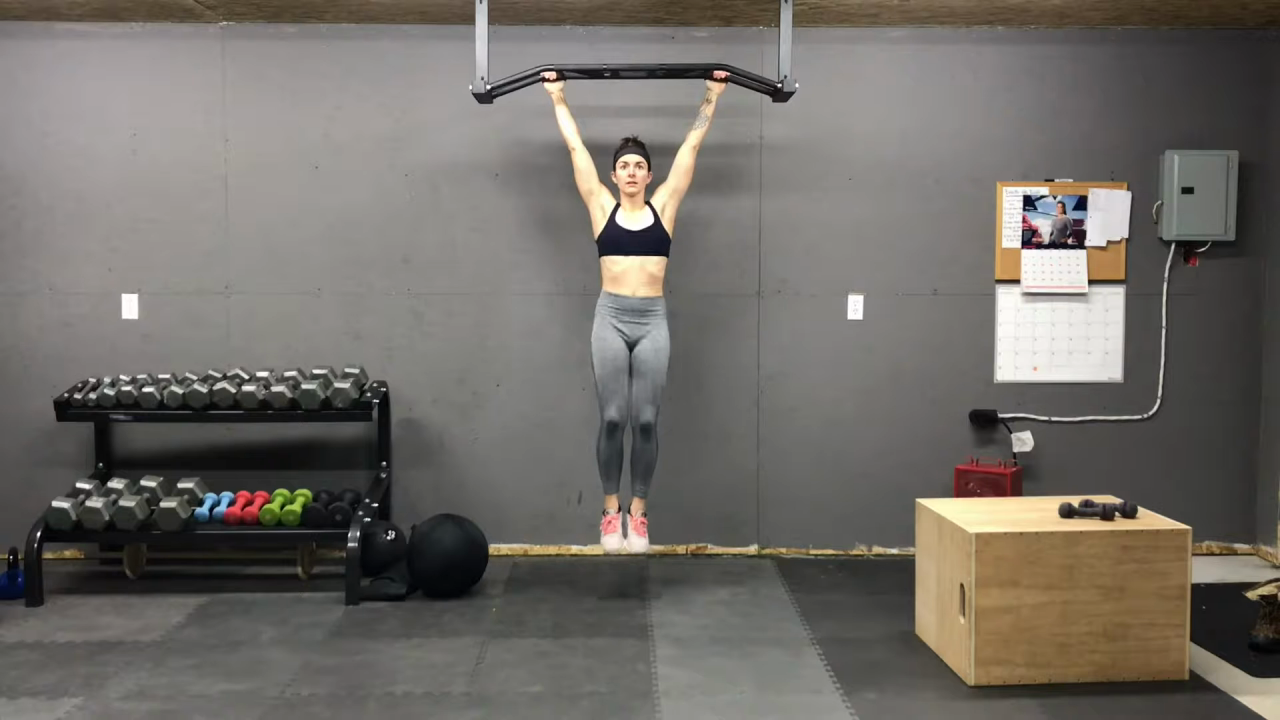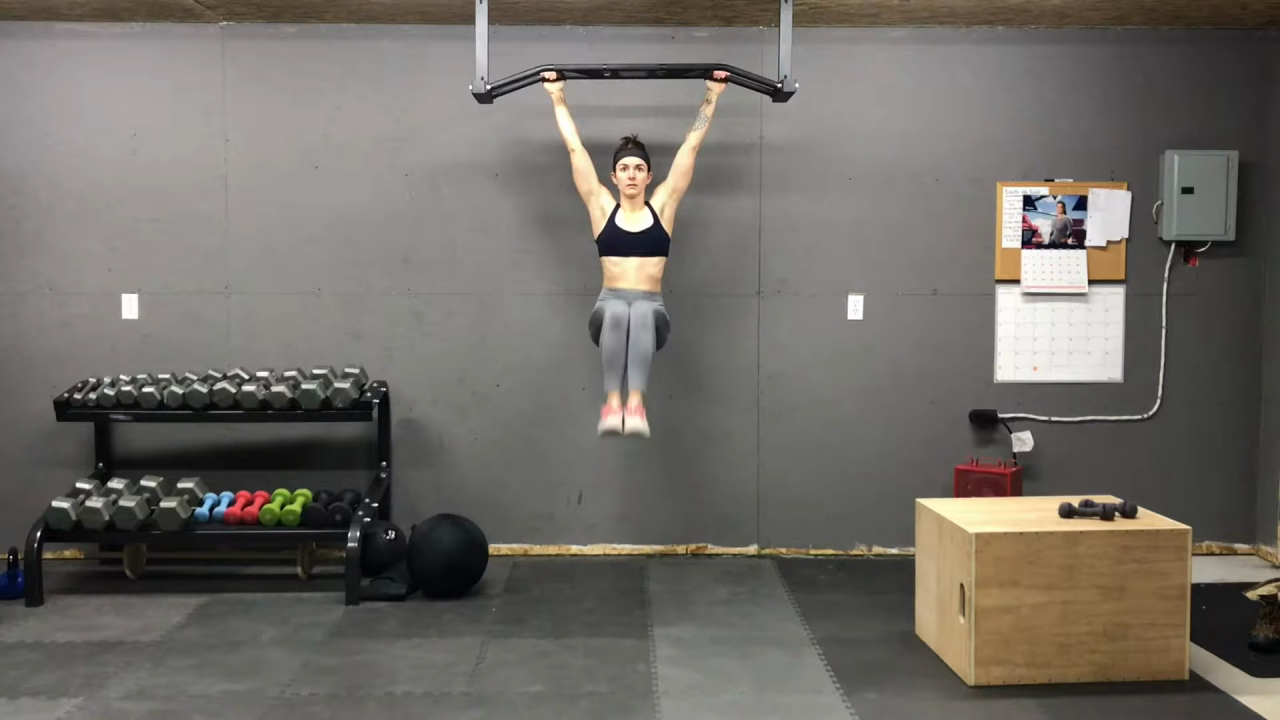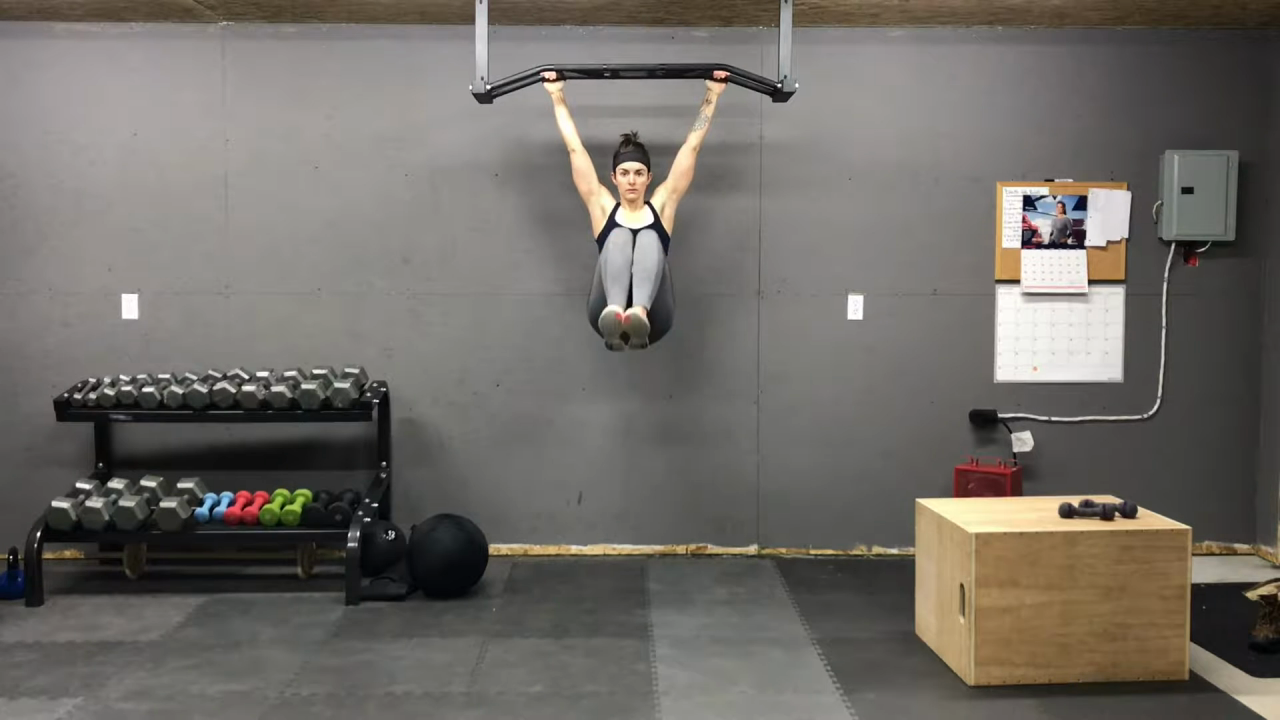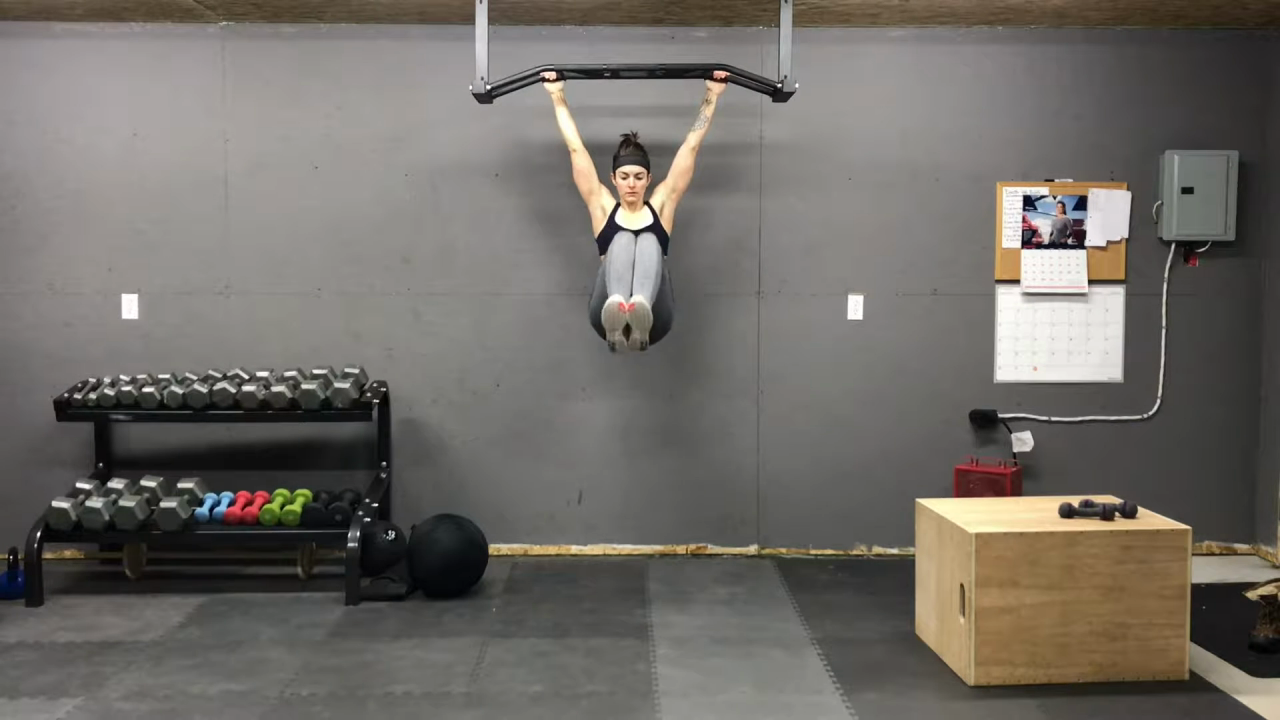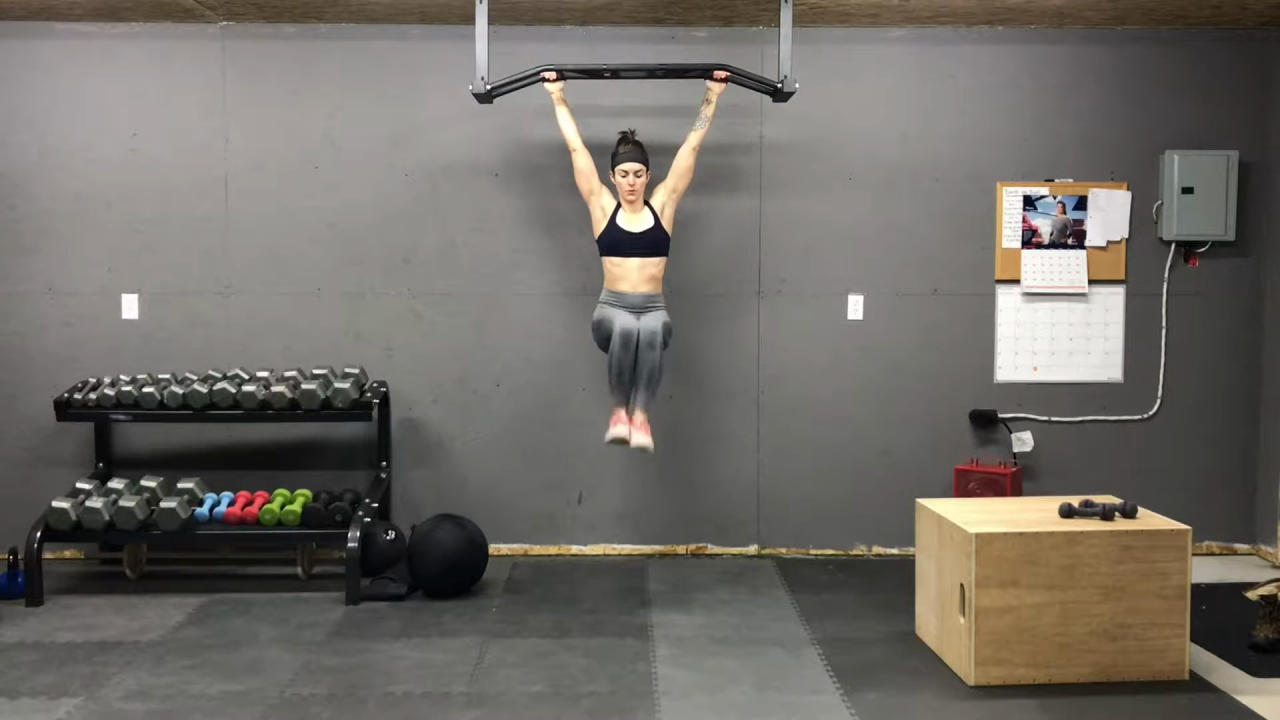
dt=0.4s
person 1, frame 1
left shoulder: (663, 205)
right shoulder: (601, 206)
left elbow: (691, 145)
right elbow: (576, 148)
left wrist: (712, 96)
right wrist: (557, 97)
left hip: (652, 321)
right hip: (611, 318)
left knee: (645, 420)
right knee: (612, 418)
left ankle: (639, 512)
right ankle: (612, 511)
person 1, frame 2
left shoulder: (663, 204)
right shoulder: (601, 204)
left elbow: (691, 146)
right elbow: (575, 148)
left wrist: (711, 96)
right wrist: (558, 98)
left hip: (650, 308)
right hip: (610, 304)
left knee: (641, 318)
right knee: (617, 316)
left ankle: (635, 404)
right ankle: (613, 404)
person 1, frame 3
left shoulder: (663, 205)
right shoulder: (602, 206)
left elbow: (691, 147)
right elbow: (575, 148)
left wrist: (711, 96)
right wrist: (557, 96)
left hip: (654, 316)
right hip: (605, 306)
left knee: (648, 240)
right knee: (619, 238)
left ankle: (638, 315)
right ankle: (615, 314)
person 1, frame 4
left shoulder: (662, 205)
right shoulder: (602, 207)
left elbow: (691, 147)
right elbow: (576, 148)
left wrist: (711, 96)
right wrist: (557, 97)
left hip: (655, 319)
right hip: (605, 314)
left knee: (648, 243)
right knee: (623, 242)
left ankle: (641, 315)
right ankle: (618, 314)
person 1, frame 5
left shoulder: (662, 204)
right shoulder: (602, 205)
left elbow: (691, 147)
right elbow: (576, 148)
left wrist: (711, 96)
right wrist: (558, 97)
left hip: (653, 310)
right hip: (610, 314)
left knee: (653, 328)
right knee: (625, 328)
left ankle: (640, 418)
right ankle: (618, 415)
